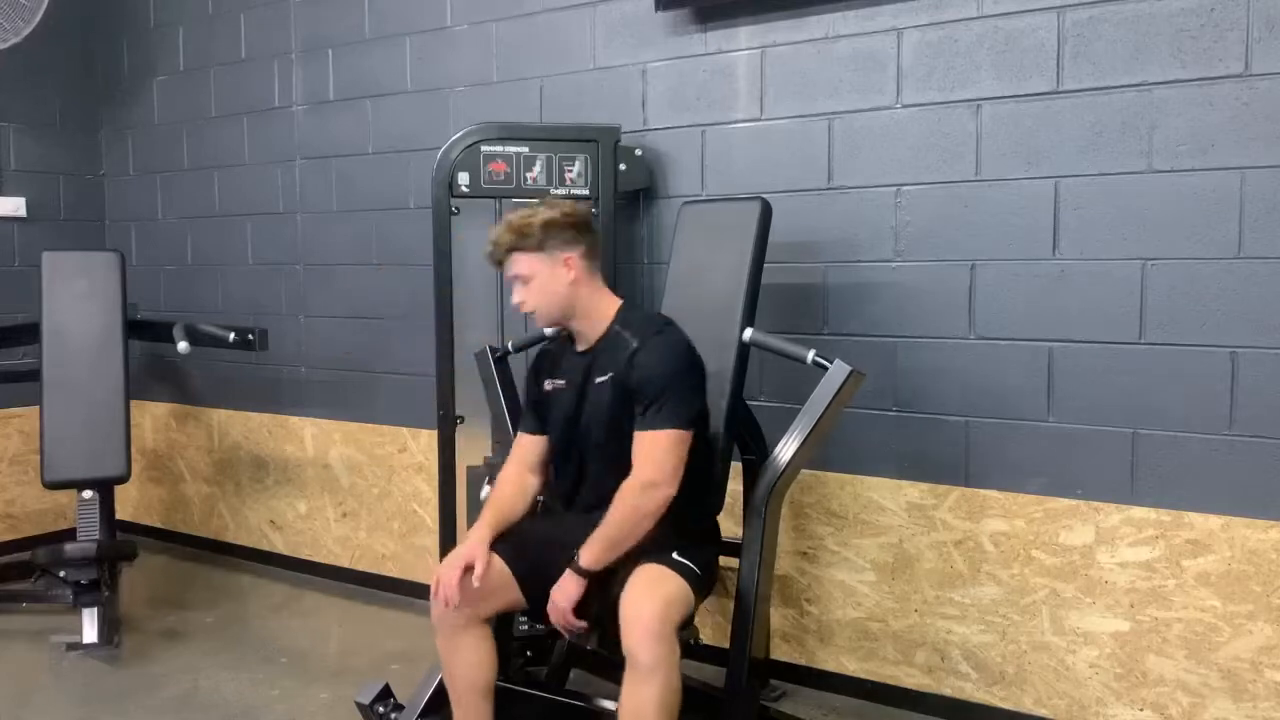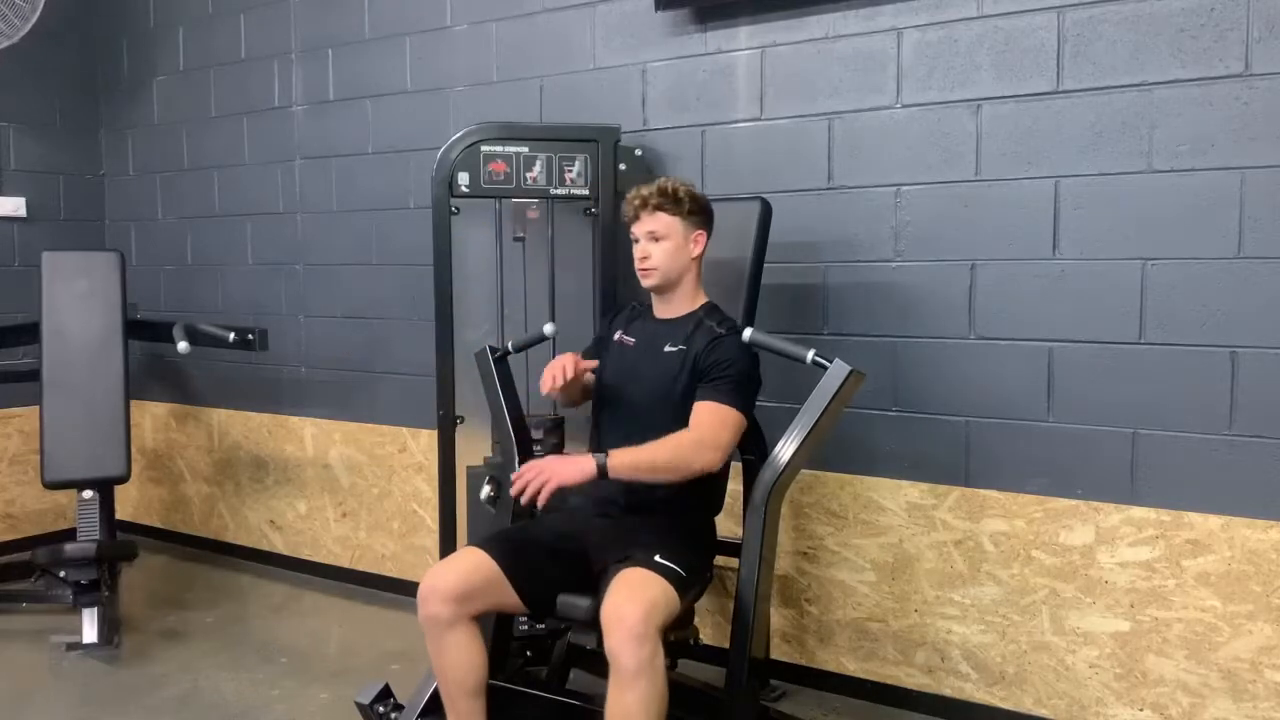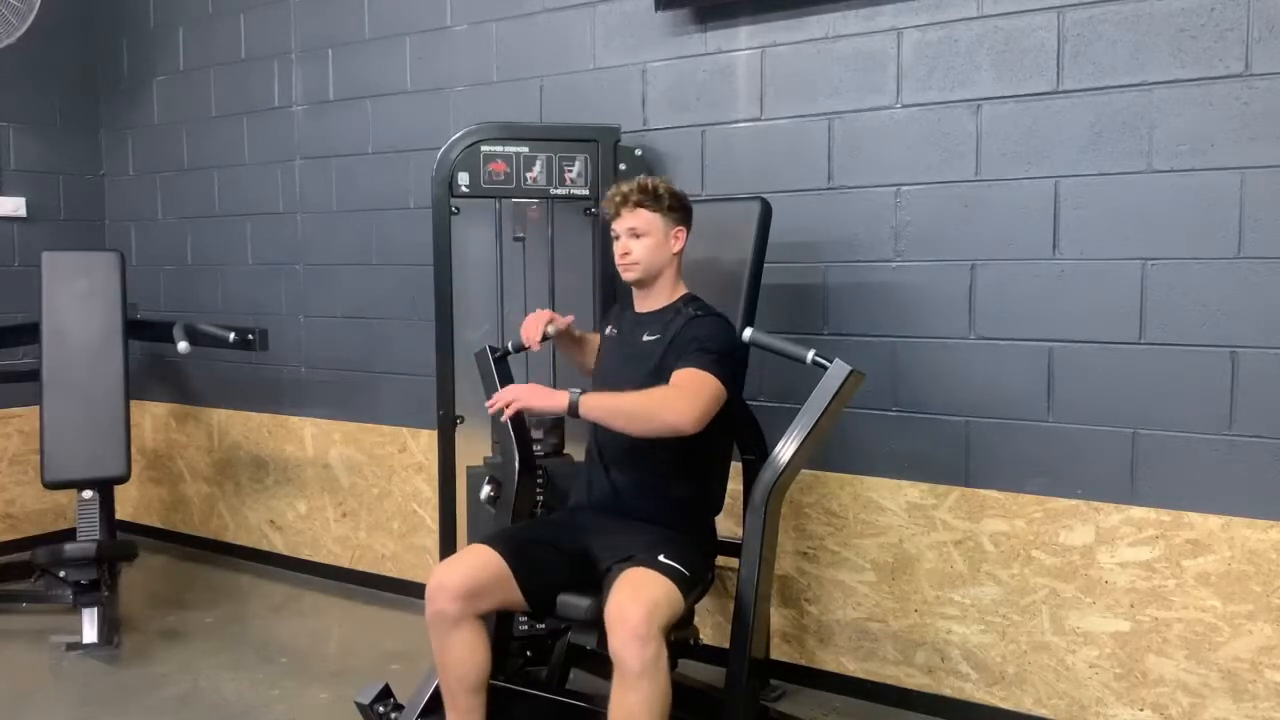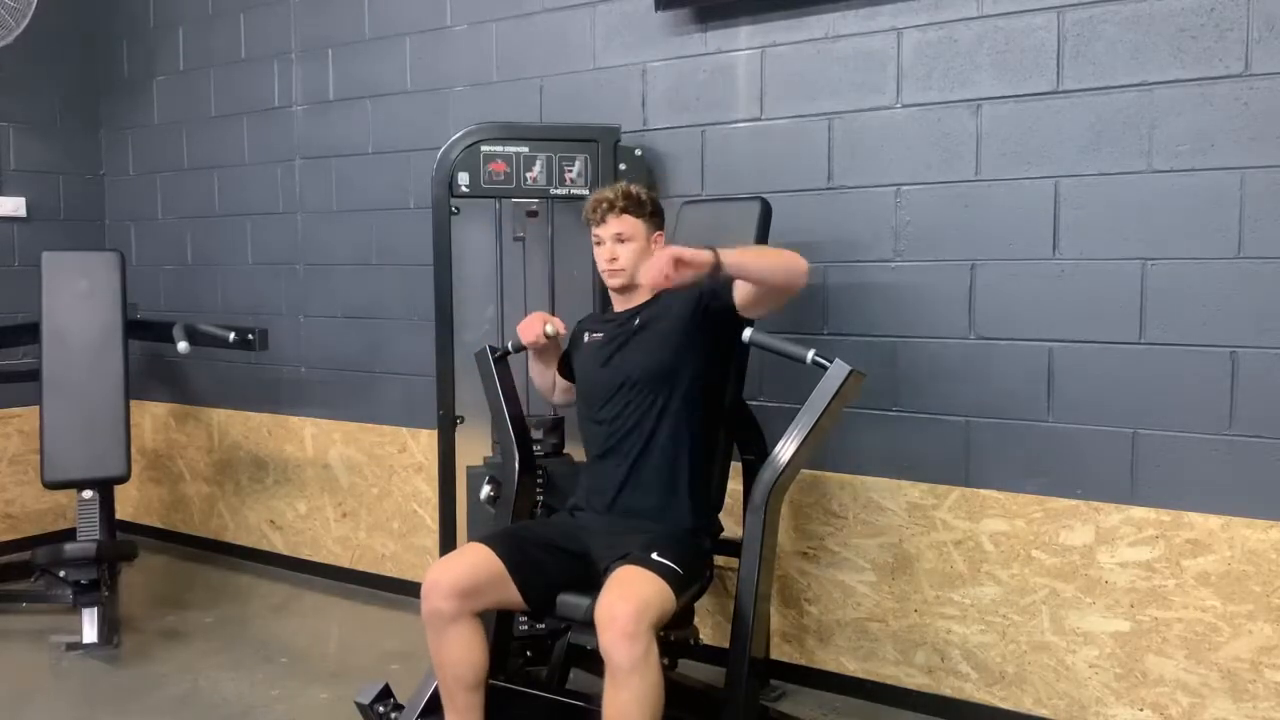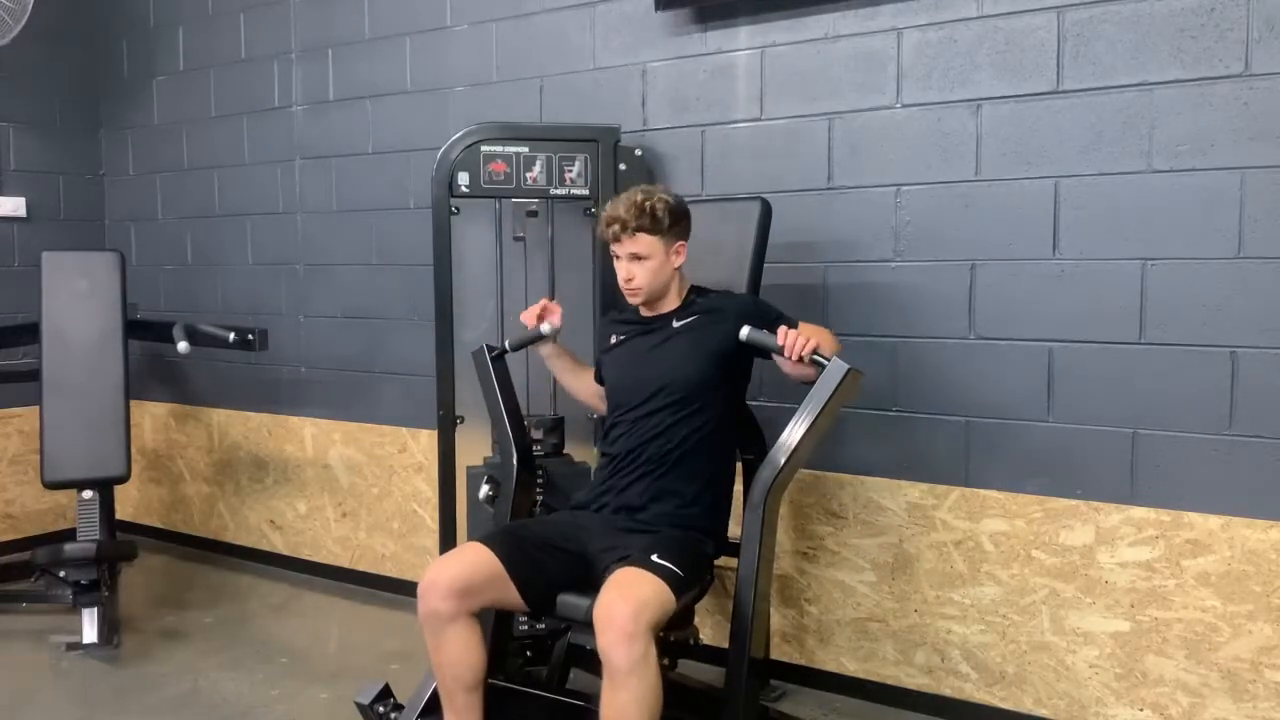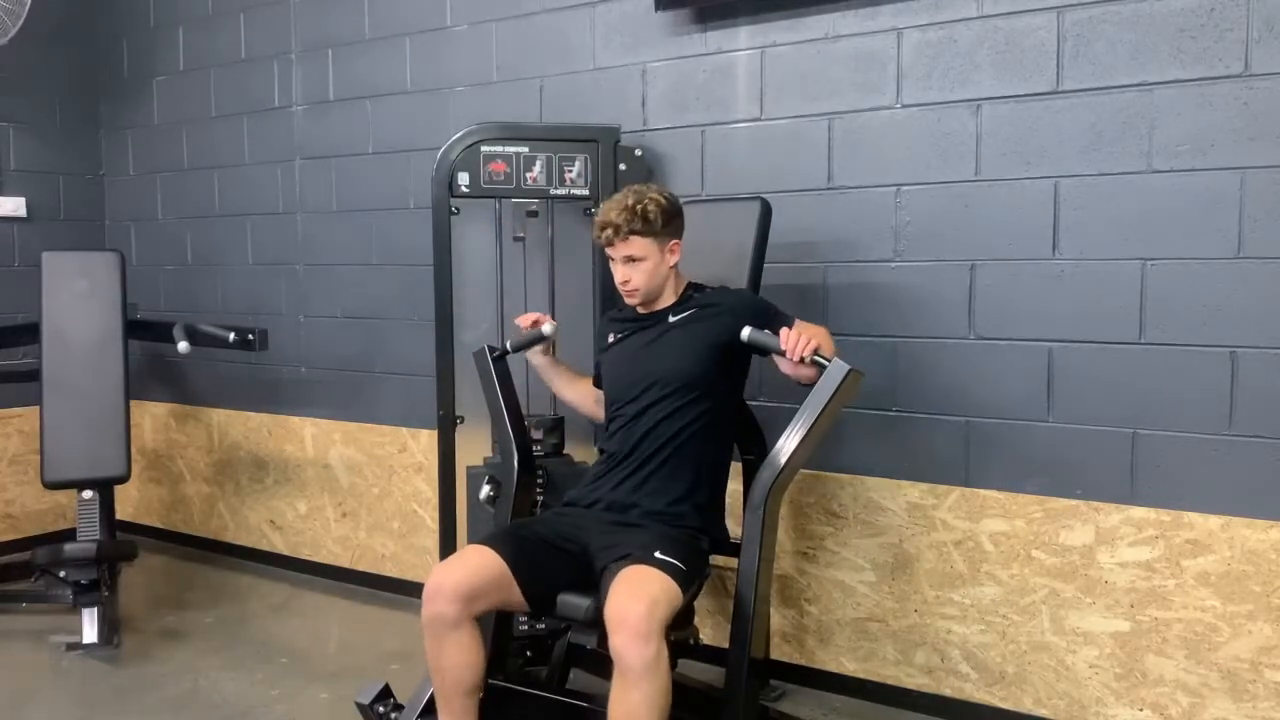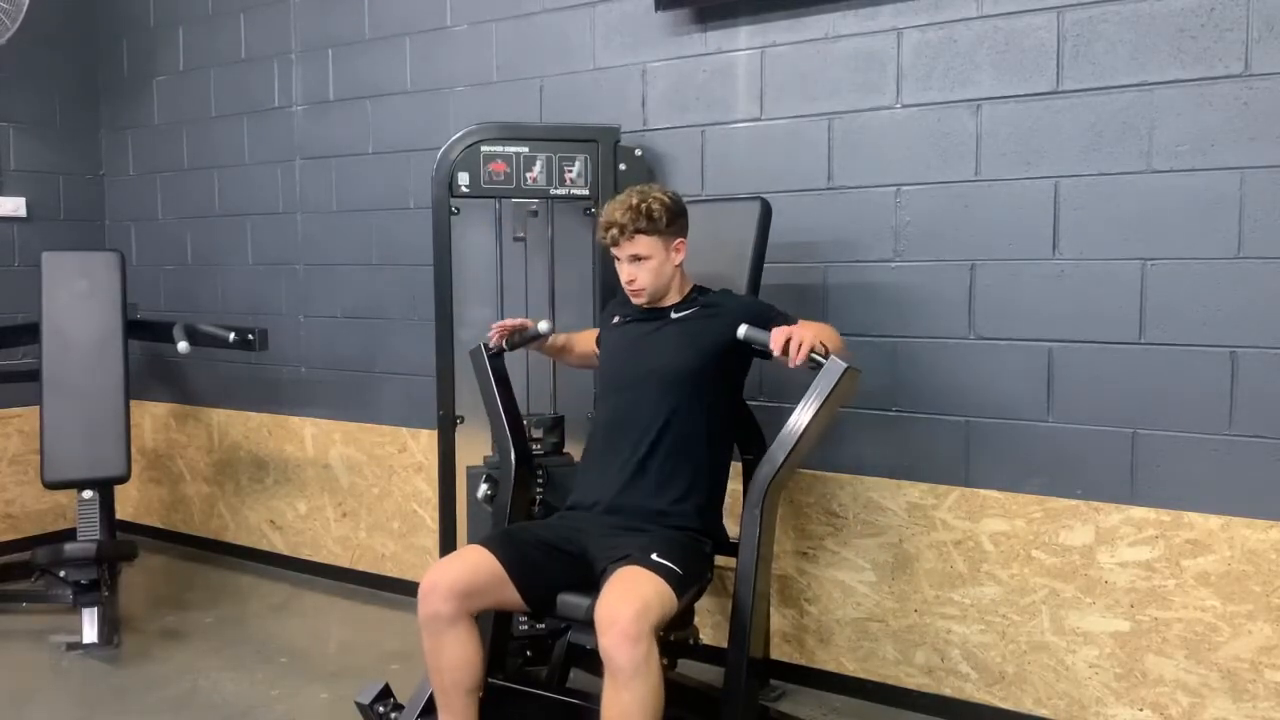
dt=0.5s
person 1, frame 1
left shoulder: (657, 350)
right shoulder: (549, 360)
left elbow: (654, 485)
right elbow: (525, 468)
left wrist: (579, 572)
right wrist: (479, 534)
left hip: (668, 531)
right hip: (575, 525)
left knee: (644, 620)
right knee: (456, 592)
person 1, frame 2
left shoulder: (724, 345)
right shoulder: (623, 324)
left elbow: (705, 449)
right elbow: (575, 394)
left wrist: (589, 465)
right wrist: (563, 371)
left hip: (666, 531)
right hip: (581, 519)
left knee: (627, 622)
right knee: (440, 592)
person 1, frame 3
left shoulder: (705, 329)
right shoulder: (621, 318)
left elbow: (683, 411)
left wrist: (564, 400)
right wrist: (563, 333)
left hip: (666, 530)
right hip: (586, 519)
left knee: (632, 622)
right knee: (447, 589)
person 1, frame 4
left shoulder: (690, 307)
right shoulder: (588, 331)
left elbow: (792, 272)
right elbow: (557, 392)
left wrist: (706, 261)
right wrist: (540, 347)
left hip: (666, 530)
right hip: (584, 520)
left knee: (621, 619)
right knee: (444, 587)
person 1, frame 5
left shoulder: (727, 316)
right shoulder: (615, 328)
left elbow: (820, 349)
left wrist: (809, 347)
right wrist: (549, 345)
left hip: (670, 532)
right hip: (588, 519)
left knee: (621, 620)
right knee: (441, 586)
person 1, frame 6
left shoulder: (726, 311)
right shoulder: (614, 325)
left elbow: (817, 350)
left wrist: (807, 349)
right wrist: (541, 359)
left hip: (665, 527)
right hip: (584, 514)
left knee: (632, 621)
right knee: (445, 591)
person 1, frame 7
left shoulder: (725, 314)
right shoulder: (620, 313)
left elbow: (828, 344)
left wrist: (807, 340)
right wrist: (539, 340)
left hip: (665, 531)
right hip: (581, 520)
left knee: (621, 622)
right knee: (441, 590)
